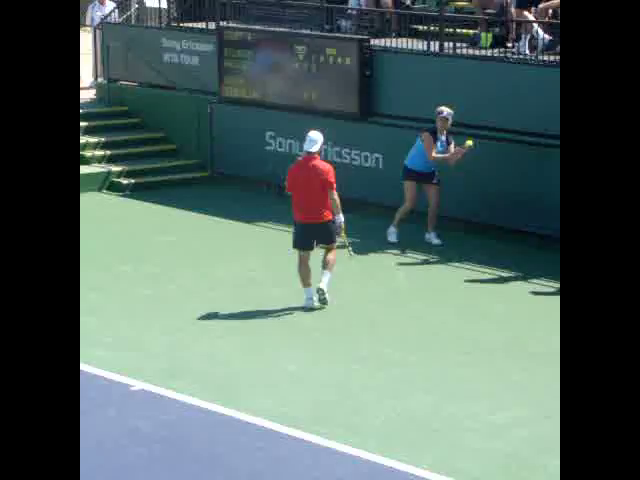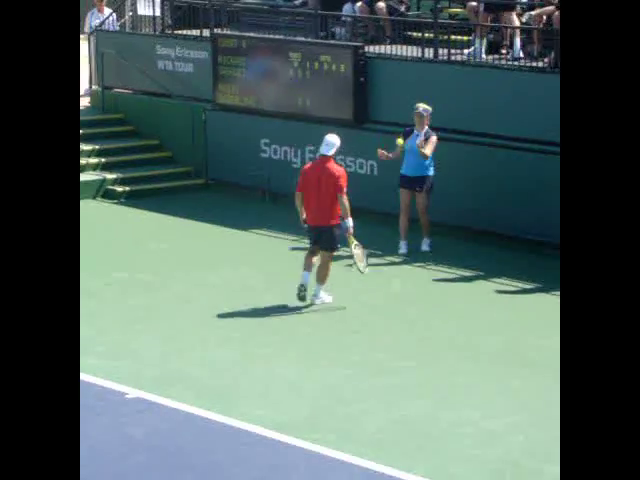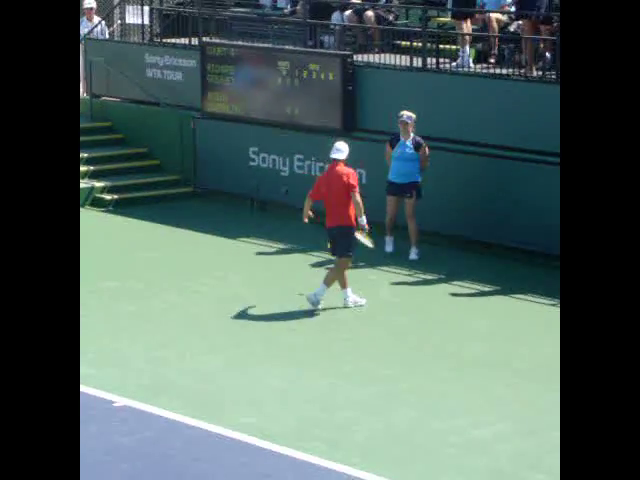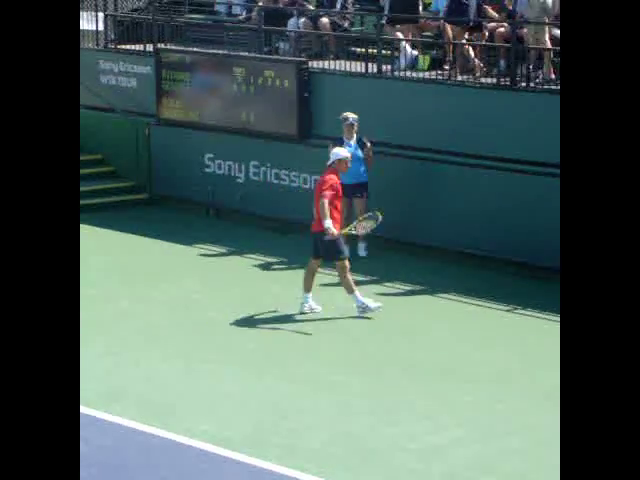
dt=0.5s
person 1, frame 1
left shoulder: (293, 168)
right shoulder: (325, 168)
left elbow: (290, 192)
right elbow: (333, 196)
right wrist: (340, 218)
left hip: (301, 220)
right hip: (323, 219)
left knee: (303, 259)
right knee: (331, 249)
left ankle: (309, 297)
right ankle: (323, 285)
person 1, frame 2
left shoulder: (307, 169)
right shoulder: (338, 172)
left elbow: (298, 196)
right elbow: (342, 199)
left wrist: (302, 214)
right wrist: (348, 222)
left hip: (312, 220)
right hip: (330, 221)
left knee: (313, 251)
right knee: (326, 258)
left ankle: (304, 282)
right ankle: (318, 294)
person 1, frame 3
left shoulder: (323, 176)
right shoulder: (348, 173)
left elbow: (310, 197)
right elbow: (356, 198)
left wrist: (306, 211)
right wrist: (363, 220)
left hip: (331, 224)
right hip: (345, 224)
left knee: (340, 261)
right knee: (344, 263)
left ankle: (348, 297)
right ankle: (318, 294)
person 1, frame 4
left shoulder: (325, 179)
right shoulder: (331, 180)
left elbow: (317, 202)
right elbow: (322, 202)
left wrist: (316, 216)
right wrist: (328, 224)
left hip: (318, 229)
right hip: (328, 231)
left knee: (313, 264)
right knee: (343, 266)
left ankle: (306, 302)
right ankle: (360, 303)
person 2, frame 1
left shoulder: (448, 140)
right shoulder: (428, 134)
left elbow: (451, 162)
right elbow: (431, 157)
left wrist: (459, 153)
right wrist: (450, 155)
left hip: (430, 172)
right hip: (412, 169)
left knee: (434, 204)
right knee: (409, 203)
left ankle: (430, 233)
right ankle: (393, 228)
person 2, frame 2
left shoulder: (431, 136)
right shoulder: (406, 134)
left elbow: (426, 155)
right elbow: (398, 154)
left wrist: (421, 149)
right wrist: (387, 155)
left hip: (424, 177)
right hip: (406, 175)
left knee: (422, 210)
right knee: (404, 210)
left ankle: (426, 239)
right ankle: (403, 242)
person 2, frame 3
left shoulder: (419, 144)
right shoulder: (392, 142)
left elbow: (424, 164)
left wrist: (414, 173)
left hip: (411, 183)
right hip: (393, 182)
left knee: (410, 215)
right knee: (390, 214)
left ankle: (414, 248)
right ankle: (389, 237)
person 2, frame 4
left shoulder: (364, 144)
right shoulder: (336, 144)
left elbow: (369, 163)
left wrist: (360, 173)
right wrist: (343, 173)
left hip: (360, 184)
right hip: (343, 184)
left knee: (360, 215)
right knee: (344, 216)
left ankle: (362, 243)
